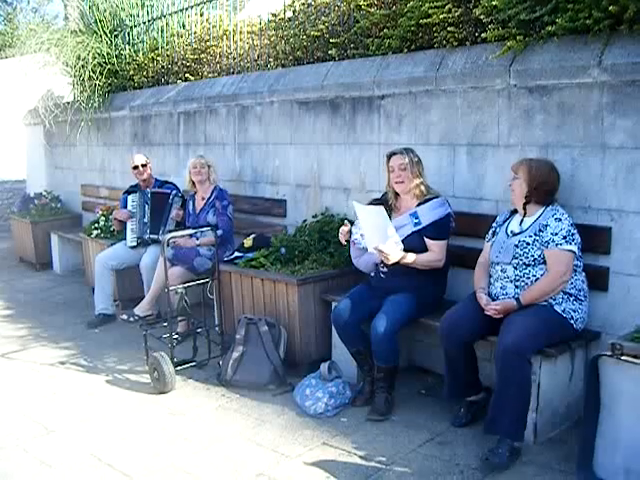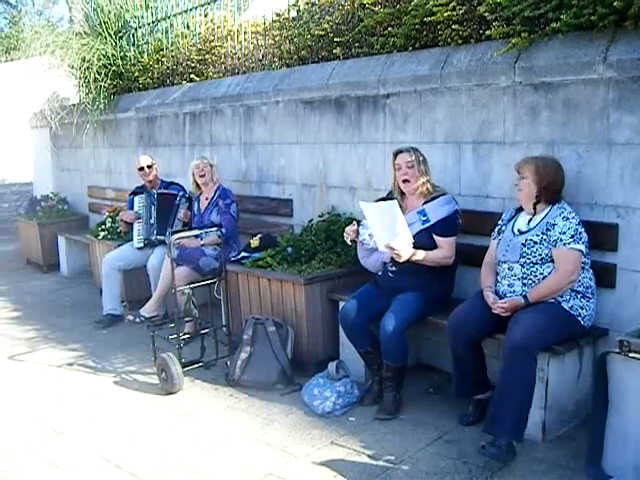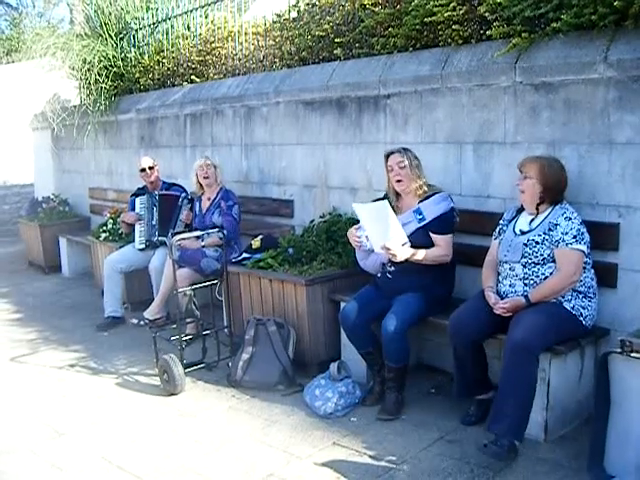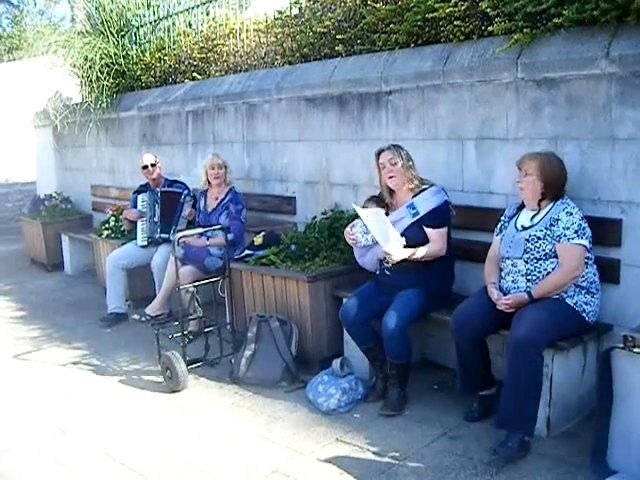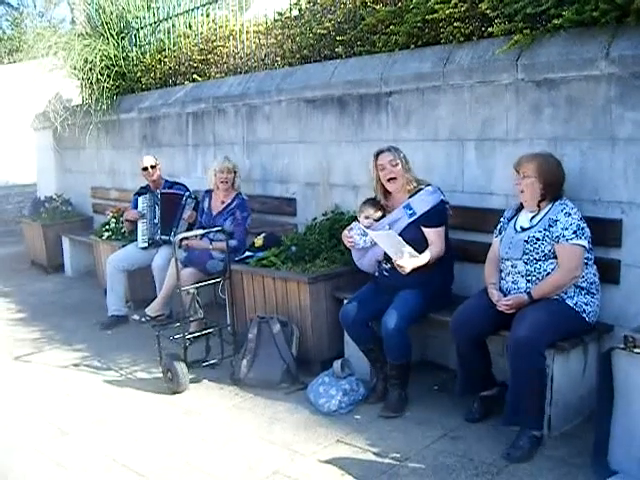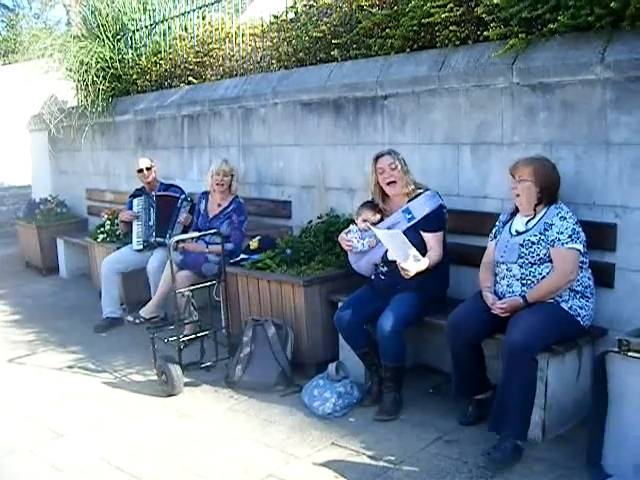
dt=0.3s
person 1, frame 1
left shoulder: (556, 221)
right shoulder: (504, 219)
left elbow: (559, 276)
right elbow: (484, 262)
left wrist: (515, 302)
right wrist: (482, 293)
left hip: (549, 306)
right hip: (498, 301)
left knee: (511, 346)
right knee: (451, 326)
left ankle: (510, 437)
right ankle: (473, 395)
person 1, frame 2
left shoulder: (563, 219)
right shoulder: (510, 217)
left elbow: (567, 274)
right elbow: (490, 260)
left wrist: (523, 300)
right wrist: (489, 291)
left hip: (556, 304)
right hip: (504, 299)
left knee: (518, 342)
right knee: (459, 324)
left ankle: (505, 435)
right ankle: (481, 392)
person 1, frame 3
left shoulder: (565, 220)
right shoulder: (511, 216)
left elbow: (569, 275)
right elbow: (491, 260)
left wrist: (525, 301)
right wrist: (490, 291)
left hip: (558, 304)
right hip: (506, 299)
left knee: (520, 342)
right knee: (460, 325)
left ankle: (507, 435)
right ankle: (483, 393)
person 1, frame 4
left shoulder: (567, 214)
right shoulder: (513, 213)
left elbow: (572, 270)
right elbow: (493, 256)
left wrist: (527, 296)
right wrist: (493, 287)
left hip: (561, 299)
right hip: (509, 295)
left knee: (523, 338)
right knee: (463, 321)
left ankle: (520, 431)
right ankle: (486, 389)
person 1, frame 5
left shoulder: (565, 215)
right shoulder: (512, 214)
left elbow: (570, 271)
right elbow: (493, 258)
left wrist: (527, 297)
right wrist: (493, 289)
left hip: (561, 300)
right hip: (509, 295)
left knee: (524, 339)
right knee: (463, 321)
left ankle: (531, 428)
right ankle: (487, 390)
person 1, frame 6
left shoulder: (560, 219)
right shoulder: (507, 218)
left elbow: (565, 275)
right elbow: (487, 262)
left wrist: (522, 300)
right wrist: (488, 293)
left hip: (555, 304)
right hip: (503, 300)
left knee: (518, 342)
right knee: (458, 324)
left ankle: (511, 437)
right ankle: (480, 393)
person 2, frame 1
left shoulder: (433, 208)
right shoulder: (385, 202)
left elbow: (438, 259)
right elbow: (366, 235)
left wrist: (401, 257)
right wrist: (349, 232)
left hip: (417, 288)
right hip: (379, 282)
left knee: (381, 327)
right knee: (341, 315)
left ankle: (384, 391)
right ankle: (370, 378)
person 2, frame 2
left shoulder: (440, 205)
right shoulder: (390, 201)
left elbow: (448, 256)
right elbow: (373, 236)
left wrist: (412, 254)
right wrist: (356, 232)
left hip: (424, 287)
right hip: (386, 281)
left knee: (390, 326)
right knee: (348, 315)
left ankle: (393, 390)
right ankle: (378, 377)
person 2, frame 3
left shoulder: (436, 204)
right shoulder: (387, 202)
left elbow: (445, 253)
right elbow: (371, 236)
left wrist: (409, 253)
right wrist: (356, 234)
left hip: (425, 287)
right hip: (386, 282)
left knee: (392, 326)
right knee: (349, 316)
left ankle: (394, 391)
right ankle: (379, 378)
person 2, frame 4
left shoulder: (430, 198)
right shoulder: (384, 200)
left elbow: (440, 248)
left wrist: (406, 253)
right wrist: (353, 232)
left hip: (425, 282)
right hip: (387, 279)
left knee: (392, 323)
right knee: (349, 313)
left ankle: (397, 387)
right ankle: (382, 373)
person 2, frame 5
left shoulder: (427, 198)
right shoulder: (381, 202)
left elbow: (438, 247)
left wrist: (415, 261)
right wrist: (350, 235)
left hip: (424, 282)
right hip: (386, 280)
left knee: (391, 323)
right knee: (349, 315)
left ankle: (398, 388)
right ankle: (382, 374)
person 2, frame 6
left shoulder: (425, 202)
right shoulder: (378, 204)
left elbow: (436, 251)
left wrist: (418, 265)
right wrist: (347, 237)
left hip: (420, 286)
right hip: (382, 283)
left knee: (387, 326)
right knee: (344, 318)
left ankle: (392, 391)
right ankle: (377, 376)
person 3, frame 1
left shoulder: (168, 188)
right shoulder: (129, 194)
right elbow: (118, 227)
right wrist: (116, 215)
left knee: (147, 263)
right knee: (102, 260)
right ankle: (105, 311)
person 3, frame 2
left shoulder: (174, 189)
right shoulder: (135, 195)
left elbow: (189, 214)
right elbow: (125, 229)
left wrist: (187, 216)
right wrist: (123, 217)
left knee: (154, 264)
right knee: (109, 261)
right ankle: (113, 312)
person 3, frame 3
left shoulder: (175, 191)
right shoulder: (137, 196)
right elbow: (127, 230)
right wrist: (124, 218)
left knee: (156, 266)
right knee: (111, 263)
right ankle: (114, 314)
person 3, frame 4
left shoulder: (178, 187)
right shoulder: (139, 193)
right elbow: (129, 227)
right wrist: (126, 215)
left knee: (158, 262)
right knee: (113, 260)
right ankle: (117, 310)
person 3, frame 5
left shoulder: (178, 189)
right shoulder: (140, 195)
left elbow: (194, 212)
right elbow: (129, 228)
left wrist: (192, 216)
right wrist: (127, 216)
left knee: (159, 264)
right knee: (113, 262)
right ankle: (117, 312)
person 3, frame 6
left shoulder: (173, 191)
right shoulder: (135, 197)
left elbow: (190, 214)
right elbow: (124, 230)
left wrist: (188, 219)
right wrist: (122, 218)
left knee: (154, 266)
right knee: (108, 264)
right ankle: (113, 314)
person 4, frame 1
left shoulder: (220, 195)
right shoulder: (191, 199)
left elbow: (225, 233)
right elbow: (188, 230)
left wrist: (195, 242)
right wrist: (183, 240)
left hip: (215, 252)
right hip: (195, 251)
left knee: (167, 255)
right knee: (174, 273)
left ankle: (147, 306)
right ankle: (182, 324)
person 4, frame 2
left shoulder: (224, 195)
right shoulder: (197, 200)
left elbow: (228, 232)
left wrist: (199, 242)
right wrist: (188, 240)
left hip: (221, 252)
right hip: (201, 252)
left knee: (172, 255)
right knee: (180, 274)
left ankle: (154, 306)
right ankle: (190, 324)
person 4, frame 3
left shoulder: (226, 196)
right shoulder: (198, 200)
left elbow: (230, 234)
left wrist: (200, 243)
right wrist: (189, 242)
left hip: (223, 254)
right hip: (203, 252)
left knee: (174, 256)
right knee: (181, 275)
left ankle: (157, 309)
right ankle: (191, 325)
person 4, frame 4
left shoulder: (235, 198)
right shoulder: (202, 195)
left elbow: (236, 237)
right elbow: (198, 227)
left wrist: (204, 242)
right wrist: (191, 239)
left hip: (225, 253)
right hip: (205, 249)
left knee: (178, 254)
right knee: (184, 272)
left ankle: (159, 305)
right ankle: (194, 323)
person 4, frame 5
left shoulder: (240, 203)
right shoulder: (207, 196)
left elbow: (239, 243)
right elbow: (199, 227)
left wrist: (208, 245)
right wrist: (193, 240)
left hip: (226, 255)
right hip: (205, 251)
left knee: (180, 257)
right knee: (187, 274)
left ankle: (159, 306)
person 4, frame 6
left shoulder: (237, 206)
right shoulder: (203, 198)
left elbow: (235, 246)
right elbow: (195, 229)
left wrist: (204, 248)
right wrist: (188, 243)
left hip: (221, 259)
right hip: (200, 253)
left knee: (175, 259)
right knee: (181, 276)
left ankle: (153, 308)
